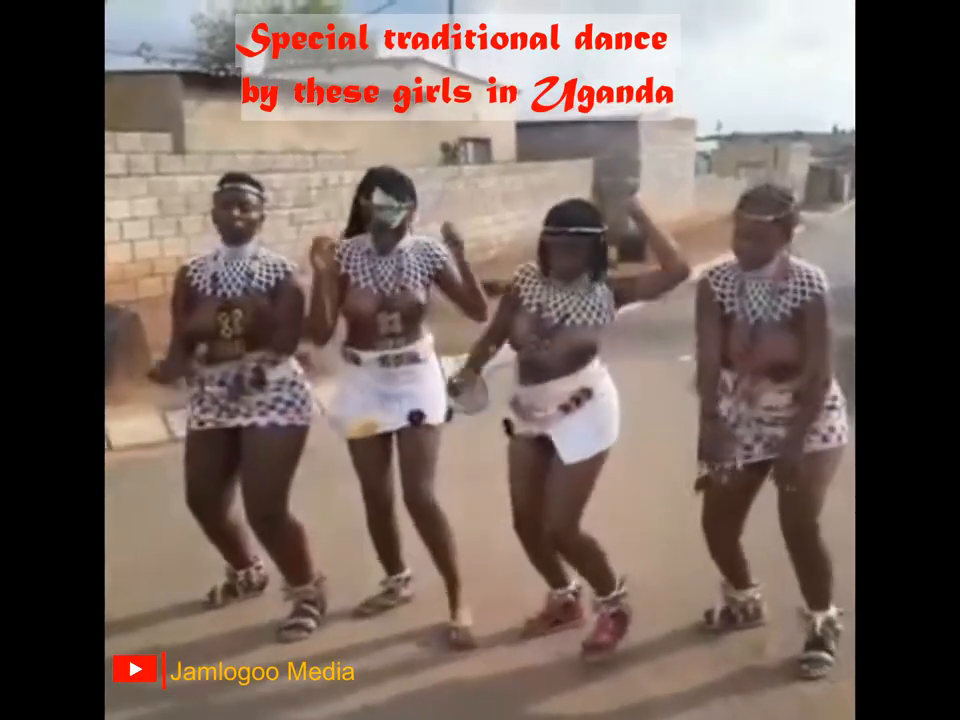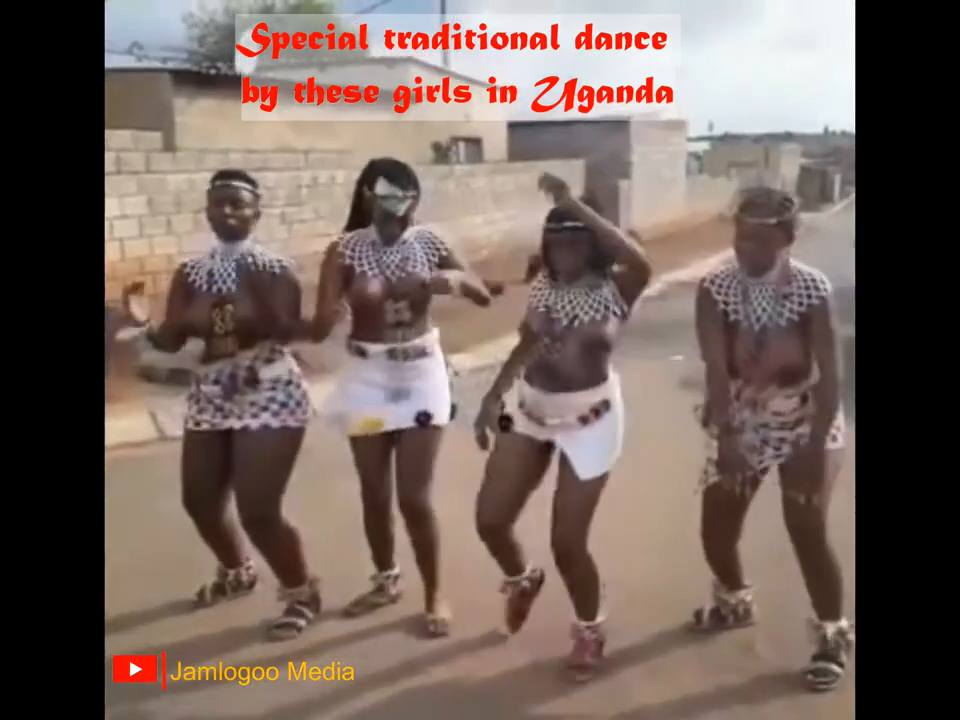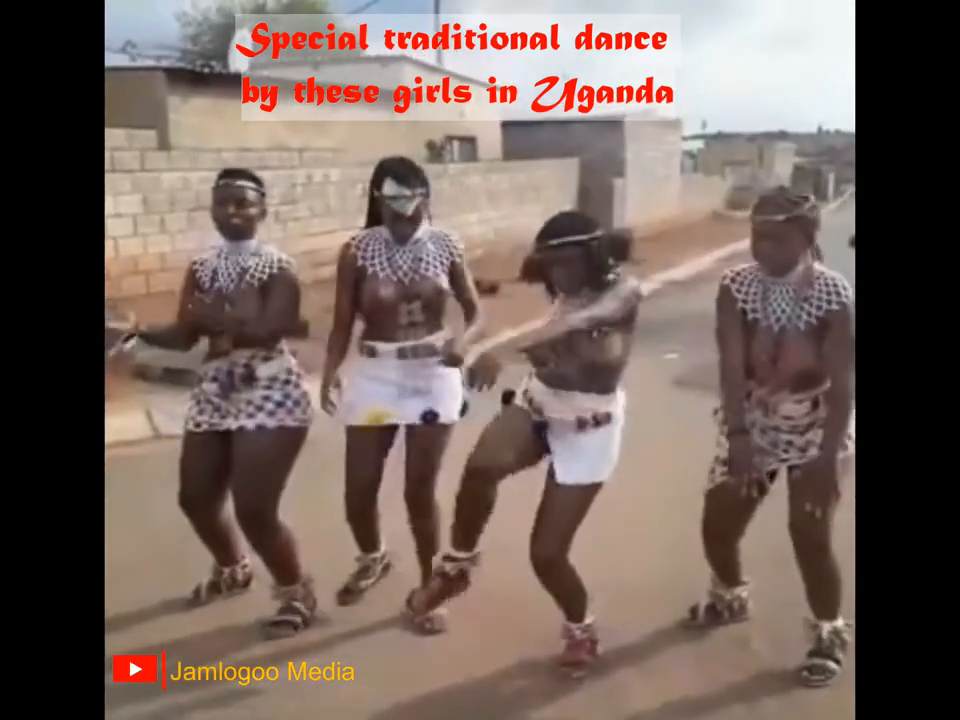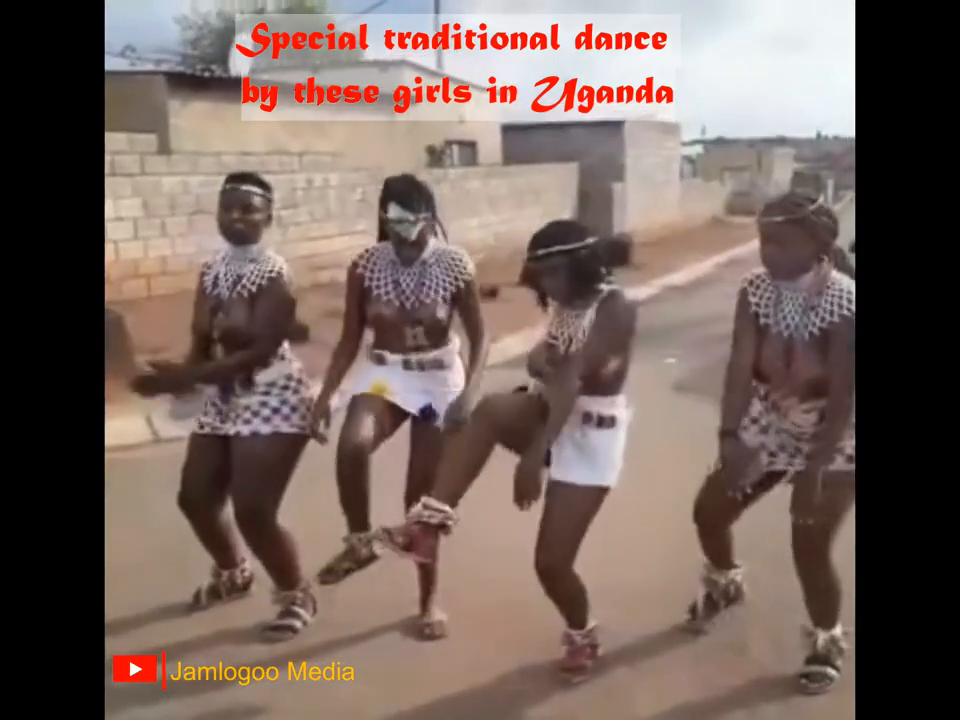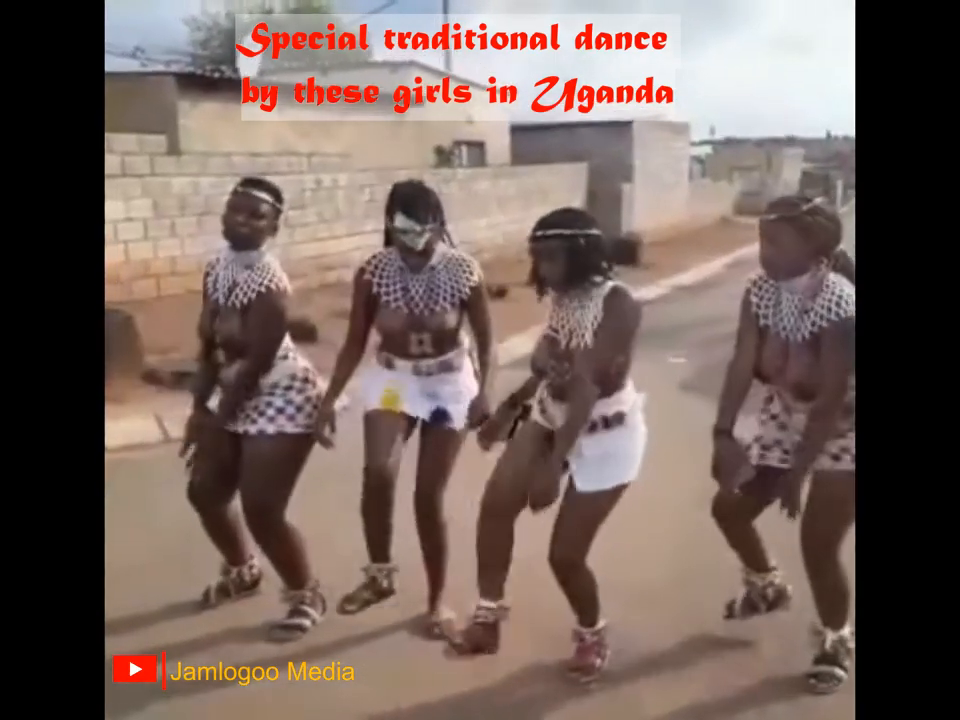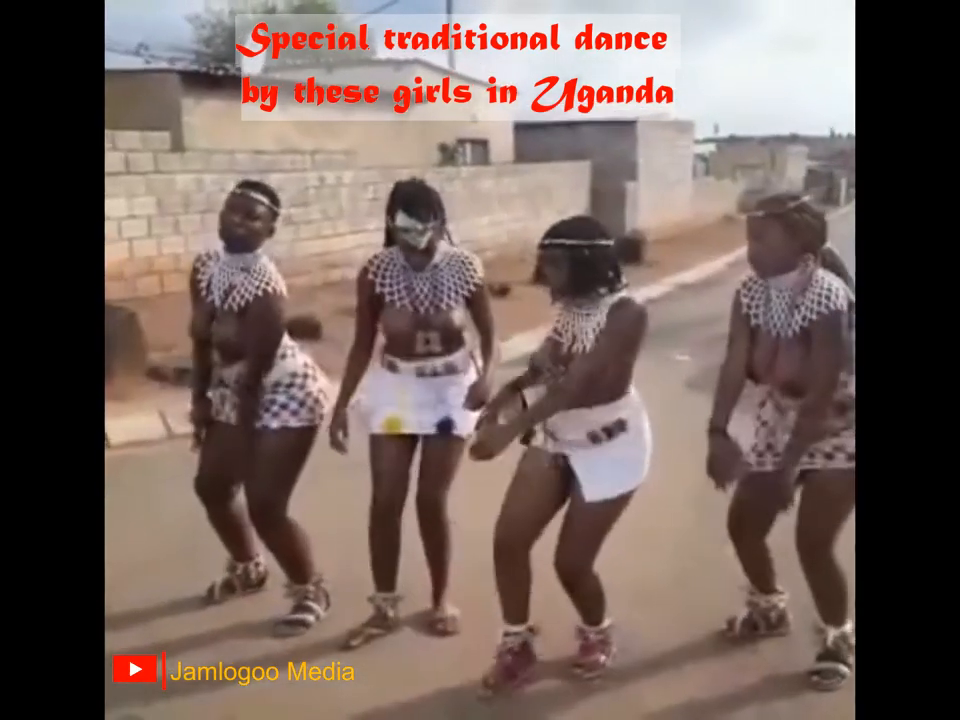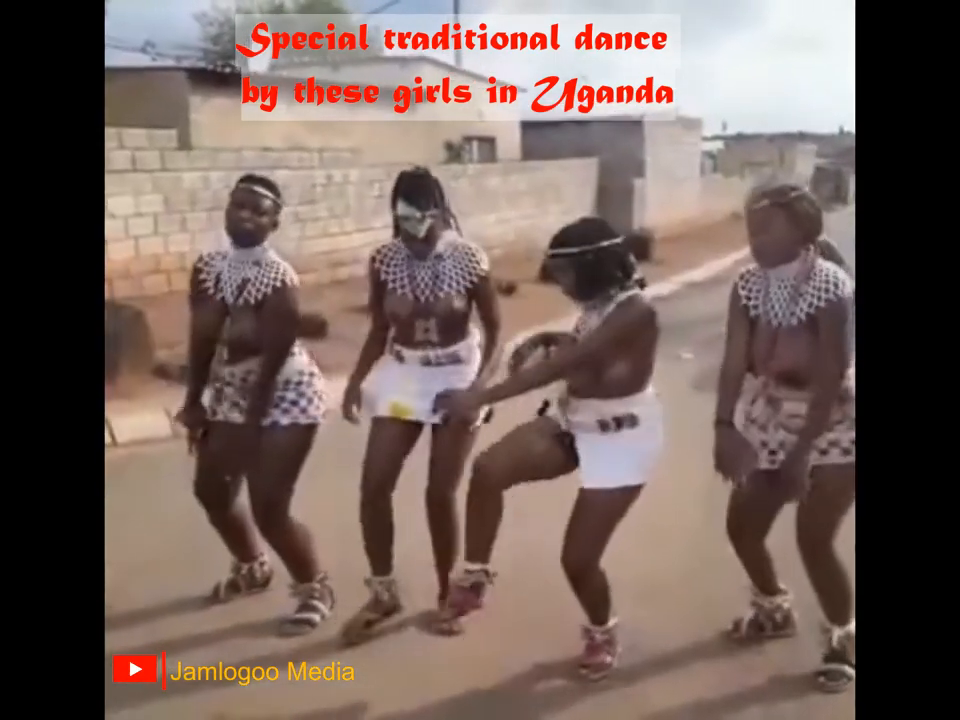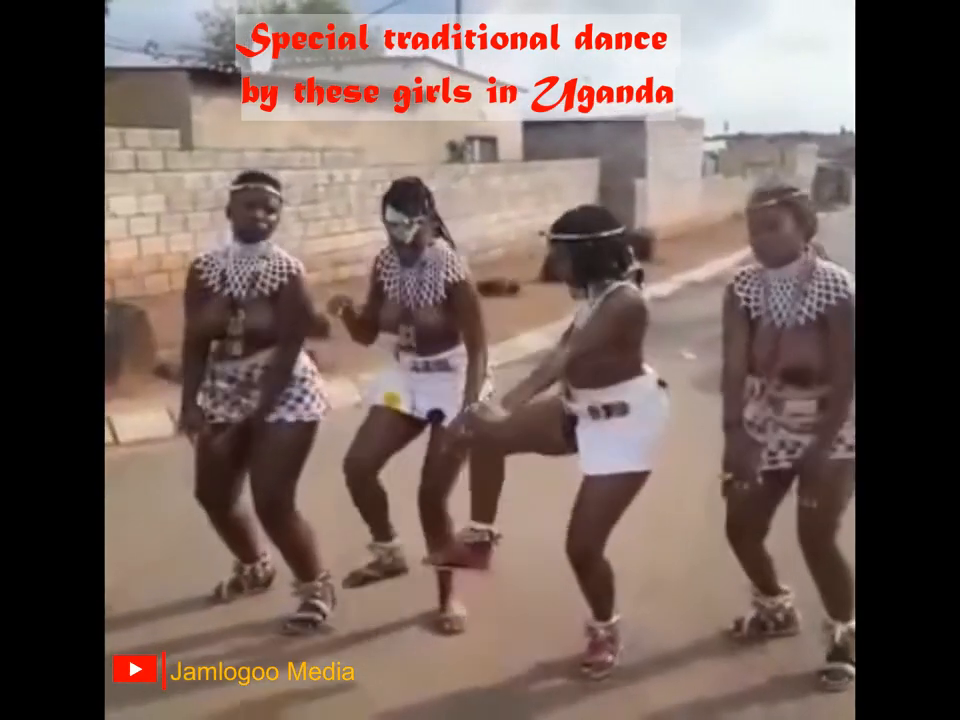
dt=0.2s
person 1, frame 1
left shoulder: (807, 283)
right shoulder: (716, 283)
left elbow: (818, 371)
right elbow: (709, 356)
left wrist: (796, 441)
right wrist: (709, 420)
left hip: (807, 417)
right hip: (743, 417)
left knee: (799, 524)
right knee: (717, 522)
left ankle: (823, 624)
right ankle: (744, 602)
person 1, frame 2
left shoulder: (811, 288)
right shoulder: (714, 289)
left elbow: (828, 373)
right elbow: (716, 367)
left wrist: (816, 445)
right wrist: (727, 435)
left hip: (805, 420)
right hip: (741, 422)
left knee: (807, 528)
right knee: (715, 527)
left ankle: (834, 635)
right ankle: (734, 601)
person 1, frame 3
left shoulder: (831, 292)
right shoulder: (736, 287)
left elbow: (842, 380)
right elbow: (732, 366)
left wrist: (829, 455)
right wrist: (739, 435)
left hip: (817, 426)
right hip: (752, 423)
left knee: (810, 534)
right knee: (717, 525)
left ankle: (829, 633)
right ankle: (730, 597)
person 1, frame 4
left shoulder: (844, 301)
right shoulder: (756, 289)
left elbow: (841, 396)
right elbow: (740, 365)
left wrist: (813, 469)
right wrist: (729, 436)
left hip: (833, 436)
right hip: (768, 425)
left knee: (810, 543)
right knee: (709, 510)
left ankle: (828, 641)
right ankle: (724, 584)
person 1, frame 5
left shoulder: (838, 302)
right shoulder: (760, 291)
left elbow: (832, 398)
right elbow: (742, 364)
left wrist: (799, 470)
right wrist: (723, 435)
left hip: (840, 434)
right hip: (785, 422)
left knee: (818, 544)
right knee: (728, 507)
left ankle: (836, 642)
right ankle: (767, 585)
person 1, frame 6
left shoulder: (829, 298)
right shoulder: (751, 293)
left elbow: (823, 393)
right elbow: (735, 365)
left wrist: (790, 465)
right wrist: (718, 435)
left hip: (837, 432)
right hip: (780, 424)
left knee: (812, 542)
right knee: (742, 522)
left ankle: (839, 639)
right ankle: (769, 609)
person 1, frame 7
left shoulder: (831, 288)
right shoulder: (748, 285)
left elbow: (830, 379)
right elbow: (735, 359)
left wrist: (803, 454)
right wrist: (725, 428)
left hip: (833, 427)
right hip: (773, 421)
left knee: (813, 539)
right knee: (742, 525)
left ankle: (844, 638)
right ankle: (774, 610)
person 1, frame 8
left shoulder: (835, 287)
right shoulder: (743, 287)
left elbow: (844, 375)
right elbow: (735, 361)
left wrist: (821, 449)
right wrist: (734, 432)
left hip: (831, 426)
right hip: (769, 423)
left knee: (817, 536)
right knee: (741, 526)
left ankle: (846, 635)
right ankle: (776, 609)
person 2, frame 1
left shoulder: (606, 291)
right shoulder: (527, 280)
left elbow: (678, 271)
right elbow: (495, 333)
left wrist: (639, 213)
right wrist: (470, 368)
left hip: (582, 412)
right hip: (530, 412)
left knee: (560, 528)
right knee: (526, 521)
left ankle: (612, 603)
right ankle: (564, 599)
person 2, frame 2
left shoulder: (616, 289)
right shoulder: (544, 285)
left elbow: (640, 262)
left wrist: (575, 206)
right wrist: (492, 396)
left hip: (588, 422)
right hip: (531, 412)
left knee: (567, 542)
right knee: (490, 519)
left ankle: (590, 632)
right ankle: (524, 580)
person 2, frame 3
left shoulder: (622, 293)
right shoulder: (566, 299)
left elbow: (582, 319)
left wrist: (505, 345)
left hip: (587, 430)
right hip: (535, 407)
left knee: (547, 554)
right knee: (482, 465)
left ankle: (582, 632)
right ankle: (455, 567)
person 2, frame 4
left shoulder: (615, 307)
right shoulder: (563, 306)
left elbow: (575, 378)
left wrist: (536, 451)
left hip: (590, 435)
right hip: (545, 415)
left knee: (552, 562)
right knee: (488, 412)
left ankle: (582, 636)
right ankle: (426, 524)
person 2, frame 5
left shoulder: (618, 304)
right shoulder: (559, 298)
left elbow: (588, 384)
left wrist: (554, 463)
right wrist: (511, 404)
left hip: (605, 435)
right hip: (551, 420)
left knee: (565, 555)
right knee: (497, 503)
left ankle: (592, 635)
right ankle: (486, 618)
person 2, frame 6
left shoulder: (625, 312)
right shoulder: (569, 306)
left elbow: (578, 381)
left wrist: (511, 430)
right wrist: (511, 390)
left hip: (609, 443)
right hip: (555, 435)
left knee: (571, 562)
right knee: (509, 536)
left ankle: (597, 635)
right ankle: (516, 645)
person 2, frame 7
left shoulder: (635, 311)
right shoulder: (597, 303)
left elbow: (563, 363)
left wrist: (481, 396)
right wrist: (540, 338)
left hip: (622, 438)
right hip: (573, 421)
left knee: (578, 557)
right knee: (487, 469)
left ankle: (602, 635)
right ankle: (473, 581)
person 2, frame 8
left shoulder: (623, 302)
right shoulder: (600, 290)
left elbow: (567, 357)
left wrist: (507, 406)
left hip: (626, 425)
right hip: (583, 410)
left knee: (583, 545)
right knee: (487, 434)
left ankle: (605, 632)
right ankle: (477, 541)
person 3, frame 1
left shoulder: (428, 253)
right shoulder: (341, 257)
left elbow: (478, 311)
right elbow: (319, 335)
left wrist: (459, 258)
right wrist: (318, 275)
left hip: (416, 381)
right hip: (362, 384)
left knee: (420, 496)
right knee: (376, 497)
left ankle: (457, 600)
right ankle: (397, 581)
person 3, frame 2
left shoulder: (429, 244)
right shoulder: (346, 251)
left elbow: (483, 296)
right elbow: (318, 331)
left wrist: (456, 278)
right wrist: (327, 309)
left hip: (421, 375)
right hip: (367, 378)
left knee: (414, 497)
right knee: (374, 494)
left ankle: (434, 597)
right ankle: (386, 580)
person 3, frame 3
left shoulder: (444, 245)
right shoulder: (357, 250)
left elbow: (474, 312)
right elbow: (342, 324)
left wrist: (462, 340)
right wrist: (331, 371)
left hip: (432, 375)
right hip: (376, 374)
left knee: (419, 490)
right knee: (359, 489)
right ankle: (372, 558)
person 3, frame 4
left shoulder: (454, 264)
right shoulder: (366, 266)
left elbow: (478, 335)
right elbow: (351, 338)
left wrist: (469, 391)
right wrist: (326, 393)
left hip: (438, 381)
right hip: (383, 374)
left knee: (420, 493)
right knee: (351, 448)
left ankle: (429, 599)
right ankle: (360, 541)
person 3, frame 5
left shoulder: (463, 270)
right shoulder: (373, 271)
left elbow: (485, 338)
right elbow: (355, 342)
left wrist: (483, 391)
right wrist: (328, 401)
left hip: (449, 385)
right hip: (393, 380)
left knee: (428, 496)
right knee: (379, 474)
left ankle: (437, 599)
right ankle: (379, 571)
person 3, frame 6
left shoulder: (465, 268)
right shoulder: (375, 272)
left elbow: (488, 333)
right elbow: (363, 344)
left wrist: (486, 376)
right wrist: (341, 406)
left hip: (451, 389)
right hip: (394, 386)
left knee: (431, 500)
right knee: (386, 500)
left ankle: (441, 599)
right ankle: (384, 607)
person 3, frame 7
left shoulder: (468, 258)
right shoulder: (384, 260)
left elbow: (493, 328)
right elbow: (380, 331)
left wrist: (481, 382)
right wrist: (355, 381)
left hip: (457, 378)
right hip: (402, 376)
left knee: (440, 494)
right knee: (374, 482)
left ankle: (448, 593)
right ankle: (383, 594)
person 3, frame 8
left shoulder: (451, 267)
right shoulder: (385, 264)
left elbow: (477, 346)
right elbow: (367, 332)
left wrist: (468, 410)
right wrist: (347, 312)
left hip: (453, 382)
right hip: (405, 379)
left knee: (432, 495)
right knee: (357, 465)
left ankle: (448, 596)
right ankle: (388, 552)
person 4, frame 1
left shoulder: (279, 272)
right shoulder: (191, 274)
left elbow: (287, 343)
right elbow: (182, 339)
left wrist: (261, 322)
right wrist: (172, 365)
left hip: (272, 398)
right hip: (213, 400)
left knee: (265, 509)
right knee: (203, 501)
left ankle: (308, 593)
right ankle: (246, 572)
person 4, frame 2
left shoulder: (274, 269)
right shoulder: (191, 272)
left elbow: (285, 330)
right elbow: (170, 338)
left wrist: (259, 295)
right wrist: (140, 324)
left hip: (269, 398)
right hip: (210, 397)
left knee: (258, 511)
right knee: (198, 500)
left ankle: (302, 592)
right ankle: (237, 571)
person 4, frame 3
left shoulder: (277, 268)
right shoulder: (200, 269)
left elbow: (271, 333)
right elbow: (183, 336)
left wrist: (222, 319)
right wrist: (137, 332)
left hip: (269, 398)
right hip: (213, 397)
left knee: (254, 510)
right knee: (195, 498)
left ankle: (296, 591)
right ankle: (232, 569)
person 4, frame 4
left shoulder: (273, 276)
right shoulder: (211, 270)
left elbow: (258, 353)
right elbow: (202, 343)
left wrist: (184, 375)
right wrist: (175, 374)
left hip: (270, 404)
right hip: (221, 402)
left knee: (253, 514)
right knee: (194, 499)
left ankle: (296, 595)
right ankle: (232, 573)
person 4, frame 5
left shoulder: (268, 285)
right shoulder: (215, 269)
left elbow: (256, 364)
right elbow: (210, 345)
left wrist: (215, 417)
right wrist: (201, 405)
left hip: (281, 402)
right hip: (236, 401)
left knee: (262, 512)
right knee: (204, 493)
left ankle: (306, 594)
right ankle: (242, 571)
person 4, frame 6
left shoulder: (263, 289)
right shoulder: (204, 267)
left elbow: (257, 368)
right elbow: (203, 341)
left wrist: (243, 434)
right wrist: (201, 398)
left hip: (283, 398)
right hip: (235, 395)
left knee: (265, 507)
right knee: (209, 487)
left ankle: (310, 590)
right ankle: (247, 568)
person 4, frame 7
left shoulder: (278, 282)
right shoulder: (206, 268)
left elbow: (273, 361)
right elbow: (202, 340)
left wrist: (249, 429)
right wrist: (194, 401)
left hip: (284, 397)
right hip: (231, 394)
left knee: (268, 506)
right knee: (211, 490)
left ankle: (314, 589)
right ankle: (251, 567)
person 4, frame 8
left shoulder: (287, 273)
right shoulder: (204, 270)
left elbow: (288, 349)
right elbow: (196, 340)
left wrist: (257, 413)
right wrist: (189, 402)
left hip: (285, 396)
right hip: (225, 395)
left knee: (273, 503)
right knee: (212, 494)
left ankle: (317, 588)
right ankle: (254, 567)
